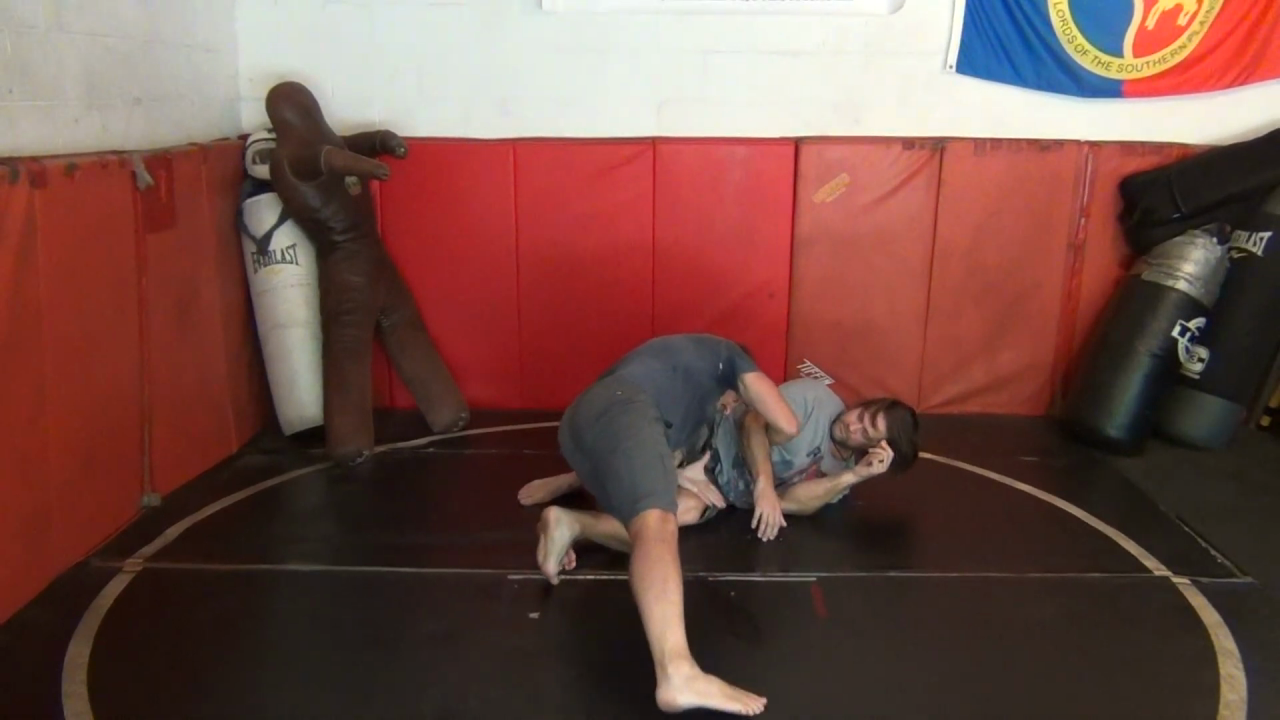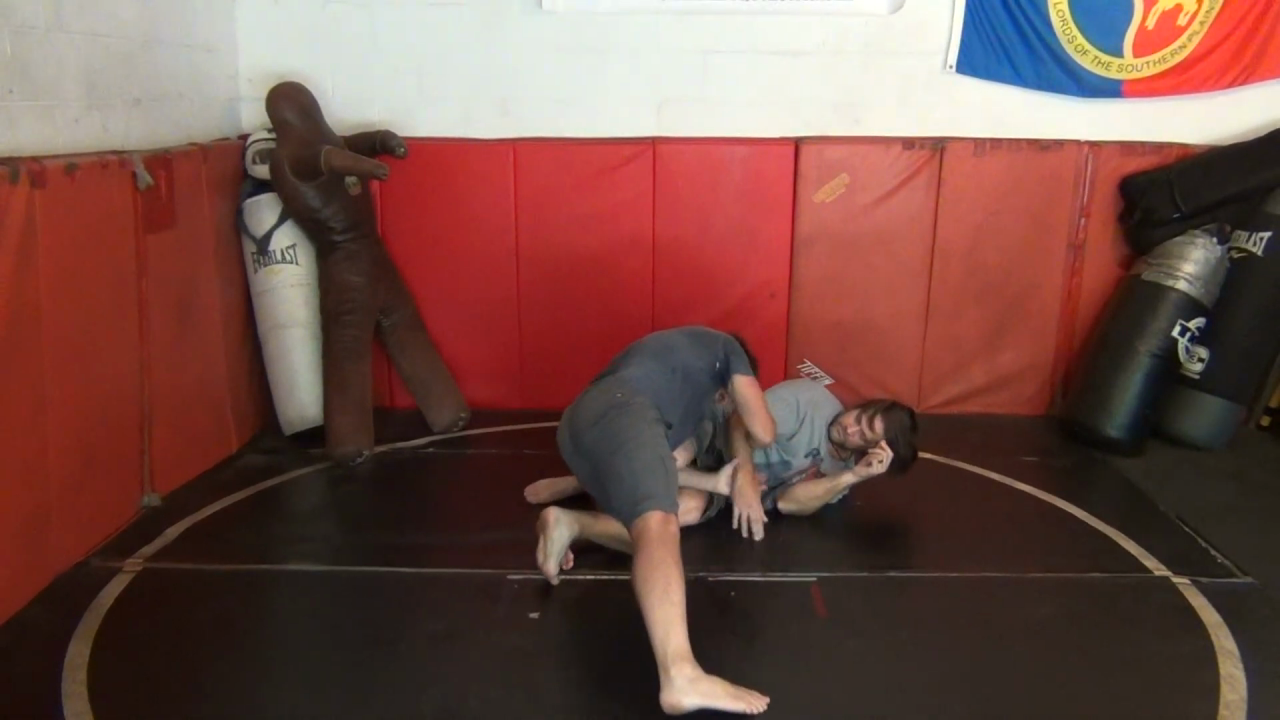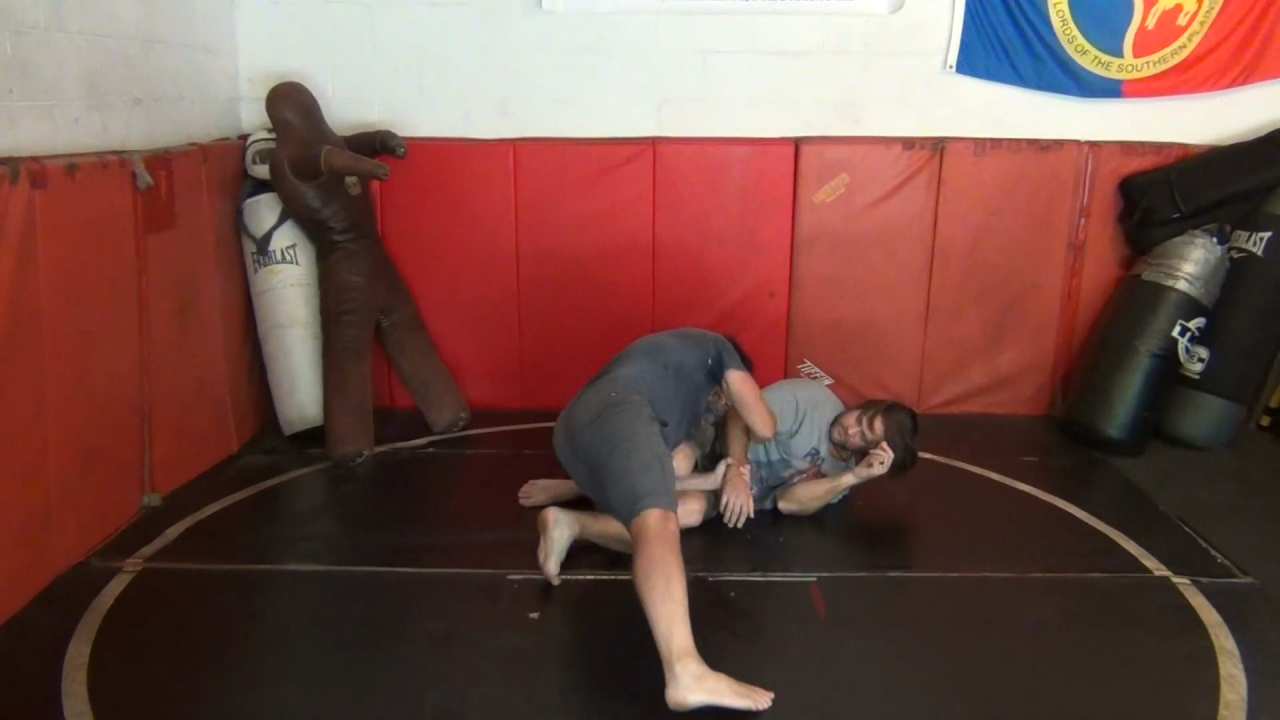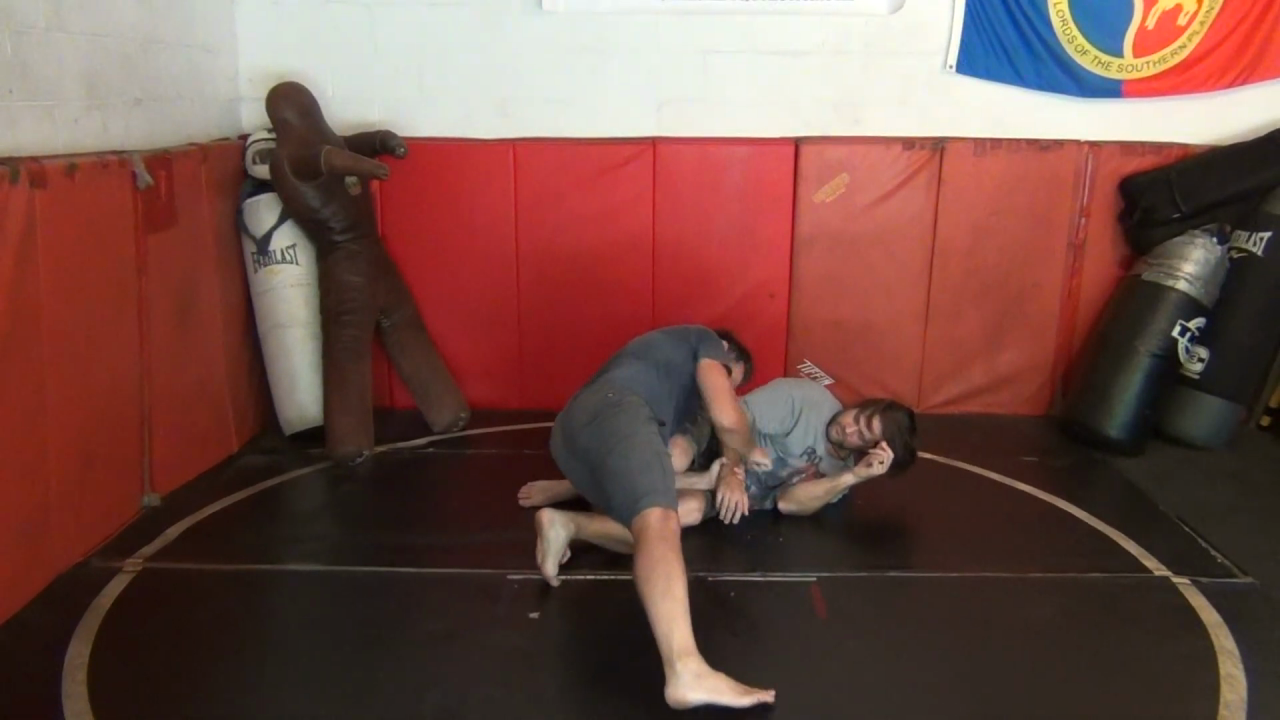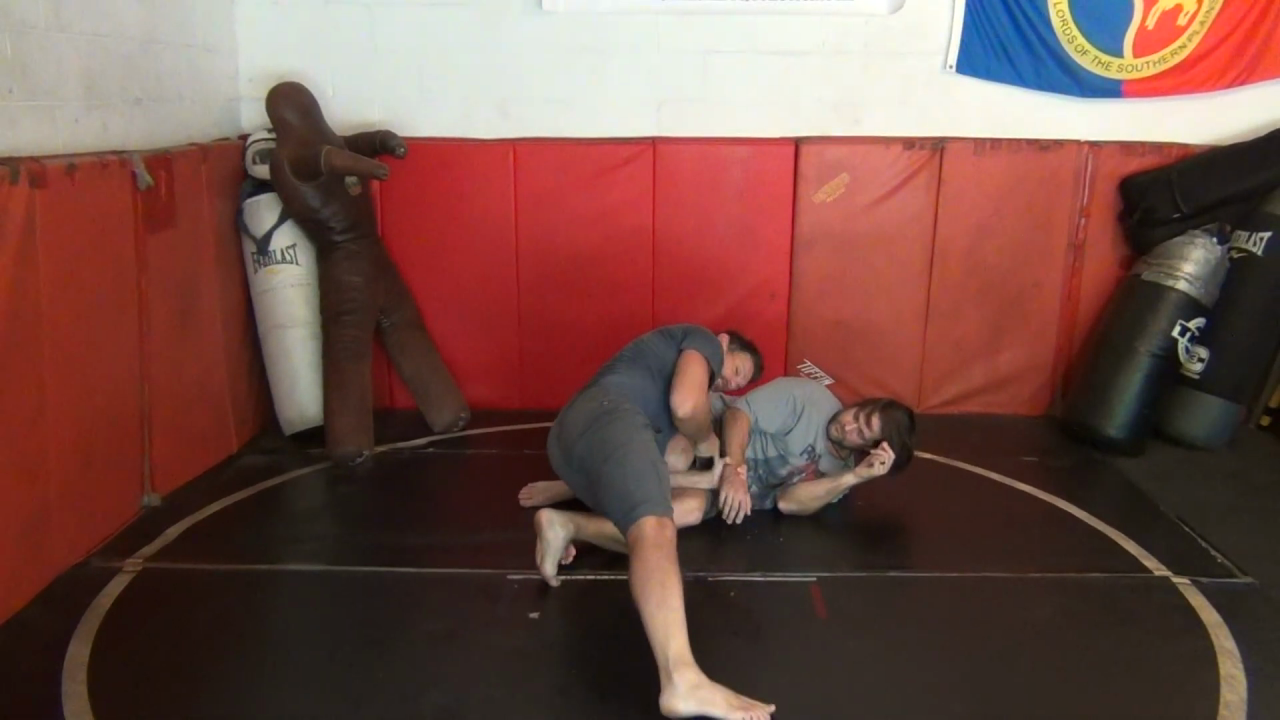
dt=0.2s
person 1, frame 1
left shoulder: (840, 474)
right shoulder: (816, 397)
left elbow: (789, 501)
right elbow: (755, 423)
left wrist: (856, 476)
right wrist: (763, 483)
left hip: (729, 488)
right hip: (713, 432)
left knee: (688, 508)
right ankle: (571, 482)
person 1, frame 2
left shoulder: (841, 473)
right shoulder: (813, 397)
left elbow: (787, 502)
right elbow: (745, 422)
left wrist: (855, 477)
right wrist: (745, 479)
left hip: (732, 488)
right hip: (715, 432)
left knee: (691, 508)
right knee: (672, 459)
right ankle: (577, 485)
person 1, frame 3
left shoulder: (841, 471)
right shoulder: (812, 398)
left elbow: (788, 502)
right elbow: (740, 417)
left wrist: (856, 478)
right wrist: (737, 469)
left hip: (729, 490)
right hip: (715, 432)
left knee: (694, 510)
right knee: (678, 465)
right ankle: (574, 488)
person 1, frame 4
left shoulder: (841, 470)
right shoulder: (809, 397)
left elbow: (789, 502)
left wrist: (855, 477)
right wrist: (731, 470)
left hip: (742, 490)
left knee: (692, 510)
right knee: (673, 461)
left ankle: (568, 523)
right ankle: (571, 487)
person 1, frame 5
left shoulder: (838, 472)
right shoulder: (810, 397)
left elbow: (789, 502)
right elbow: (738, 414)
left wrist: (856, 477)
right wrist: (733, 469)
left hip: (742, 487)
left knee: (691, 509)
person 2, frame 1
left shoulder: (678, 356)
right shoulder: (728, 354)
right elbow: (786, 424)
left hip: (578, 422)
right hip: (622, 410)
right knee: (657, 525)
left ankle: (570, 523)
right ankle: (678, 675)
person 2, frame 2
left shoulder: (670, 351)
right shoulder: (725, 348)
right elbow: (763, 433)
left hip: (575, 425)
right hip: (621, 411)
right knee: (659, 526)
left ankle: (568, 523)
right ankle: (680, 676)
person 2, frame 3
left shoulder: (671, 353)
right shoulder: (719, 349)
right elbow: (762, 426)
left hip: (572, 425)
right hip: (617, 410)
right knee: (658, 524)
left ankle: (569, 523)
right ankle: (686, 674)
person 2, frame 4
left shoulder: (670, 353)
right shoulder: (707, 343)
right elbow: (727, 418)
right wrist: (749, 452)
left hip: (568, 430)
right hip: (615, 411)
left knee: (649, 525)
right knee: (659, 523)
left ankle: (565, 524)
right ankle: (686, 672)
person 2, frame 5
left shoulder: (669, 355)
right shoulder: (702, 339)
right elbow: (685, 406)
right wrist: (706, 439)
left hip: (565, 435)
right hip: (609, 418)
left knee: (656, 527)
right knee: (654, 532)
left ankle: (565, 524)
right ankle: (682, 682)
person 3, frame 1
left shoulder: (326, 144)
right shoulder: (290, 156)
left elbow: (350, 145)
right elbow: (309, 159)
left wrist: (382, 139)
right wrist: (340, 160)
left hip: (370, 257)
right hip: (347, 267)
left knee: (406, 331)
right knee: (348, 350)
right ankle: (351, 444)
person 3, frame 2
left shoulder: (326, 144)
right shoulder: (291, 156)
right elbow: (310, 159)
left wrist: (383, 140)
right wrist: (340, 160)
left hip: (371, 257)
right hip: (346, 266)
left knee: (406, 331)
right knee: (348, 350)
left ankle: (447, 414)
right ankle: (351, 444)
person 3, frame 3
left shoulder: (326, 144)
right shoulder: (291, 156)
right elbow: (309, 158)
left wrist: (382, 140)
right wrist: (340, 160)
left hip: (371, 257)
right hip: (346, 267)
left knee: (406, 331)
right knee: (348, 350)
left ankle: (447, 415)
right ankle: (351, 444)
person 3, frame 4
left shoulder: (327, 144)
right shoulder: (290, 156)
right elbow: (309, 159)
left wrist: (383, 139)
right wrist: (341, 160)
left hip: (371, 257)
right hip: (346, 266)
left knee: (406, 331)
right knee: (348, 349)
left ankle: (447, 415)
right ankle: (351, 444)
person 3, frame 5
left shoulder: (326, 144)
right shoulder: (290, 156)
right elbow: (308, 158)
left wrist: (382, 139)
right wrist: (340, 160)
left hip: (370, 257)
right hip: (346, 266)
left knee: (406, 331)
right knee: (348, 349)
left ankle: (447, 415)
right ankle: (351, 444)
